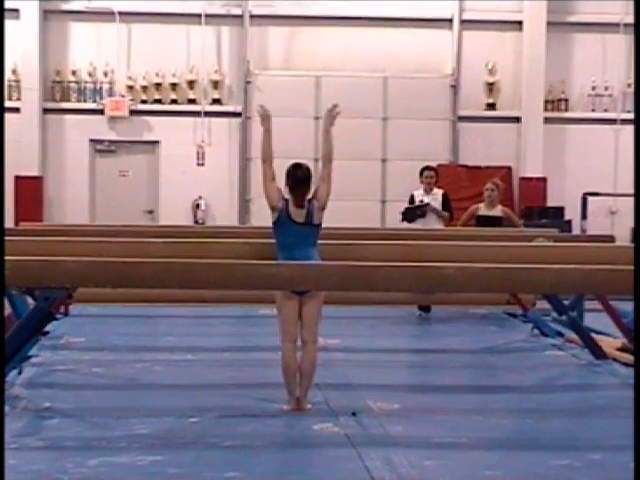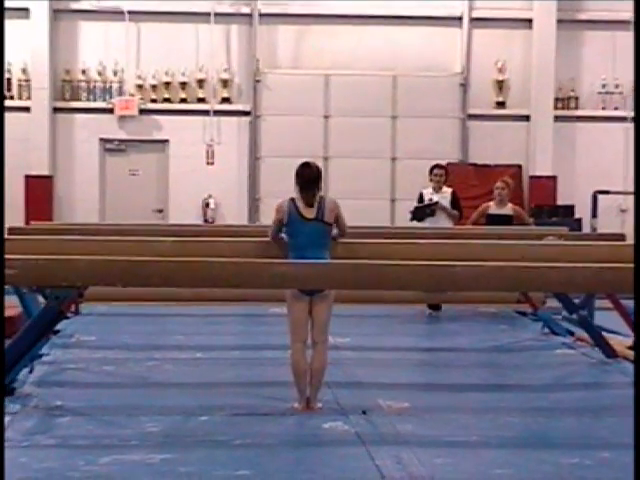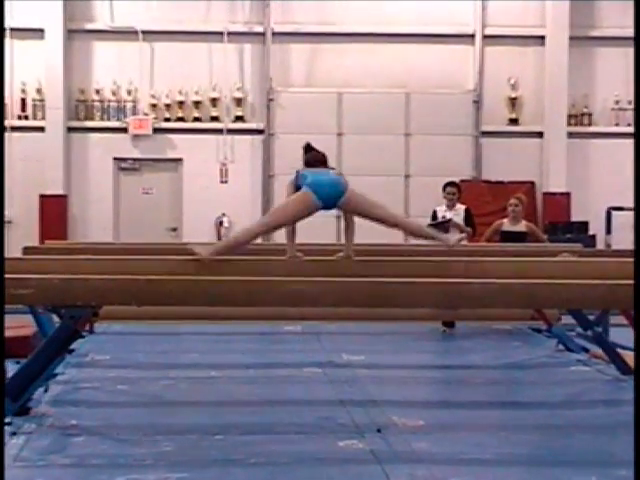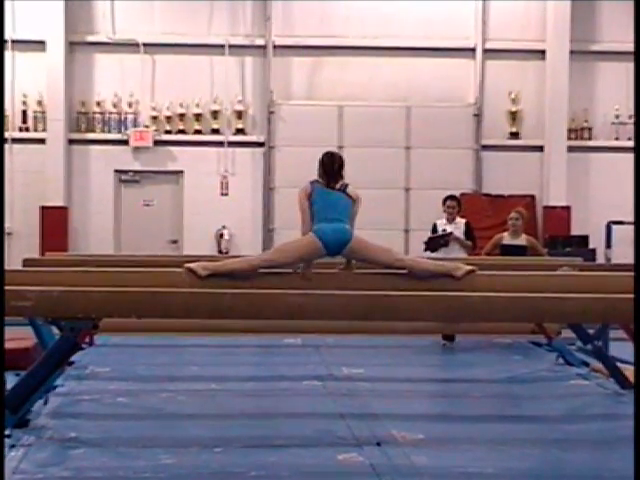
dt=1s
person 1, frame 1
left shoulder: (278, 207)
right shoulder: (317, 206)
left elbow: (267, 165)
right elbow: (327, 165)
left wrist: (266, 129)
right wrist: (327, 128)
left knee: (288, 341)
right knee: (310, 341)
left ankle: (292, 399)
right ankle: (303, 398)
person 1, frame 2
left shoulder: (285, 207)
right shoulder: (330, 205)
left elbow: (274, 236)
right elbow: (343, 231)
left knee: (298, 343)
right knee: (320, 342)
left ankle: (302, 399)
right ankle: (313, 399)
person 1, frame 3
left shoulder: (297, 178)
right shoulder: (336, 174)
left elbow: (290, 219)
right elbow: (349, 217)
left wrist: (291, 251)
right wrist: (348, 250)
left hip: (313, 191)
right hip: (339, 188)
left knee: (264, 225)
right knee: (393, 220)
left ankle: (212, 250)
right ankle: (444, 238)
person 1, frame 4
left shoulder: (308, 189)
right shoulder: (353, 194)
left elbow: (306, 225)
left wrist: (305, 260)
right wrist: (349, 260)
left hip: (320, 236)
right hip: (345, 237)
left knee: (263, 260)
right knee: (399, 261)
left ankle: (207, 267)
right ankle: (454, 268)
person 2, frame 1
left shoulder: (442, 195)
right shoulder: (414, 195)
left elbow: (449, 217)
right elbow: (408, 218)
left wrist: (434, 209)
right wrist: (418, 212)
right ankle: (423, 304)
person 2, frame 2
left shoulder: (451, 193)
right shoulder: (423, 194)
left elbow: (458, 216)
right elbow: (417, 217)
left wrist: (444, 208)
right wrist: (427, 211)
left ankle: (435, 304)
right ankle: (433, 304)
person 2, frame 3
left shoulder: (465, 210)
right shoulder: (437, 211)
left elbow: (472, 232)
left wrist: (457, 225)
right wrist: (440, 228)
left ankle: (449, 321)
right ankle: (446, 321)
person 2, frame 4
left shoulder: (465, 224)
right shoulder: (437, 225)
left elbow: (472, 246)
right elbow: (431, 248)
left wrist: (457, 239)
left ankle: (449, 334)
right ankle: (446, 334)
